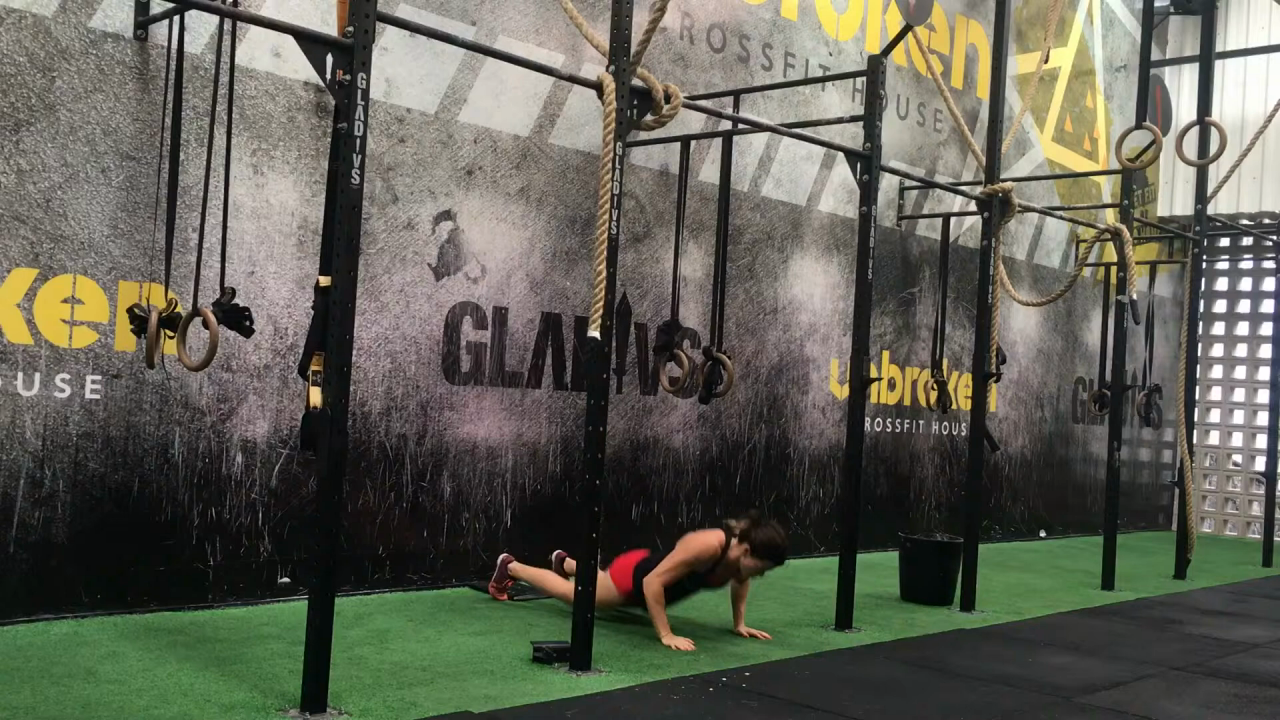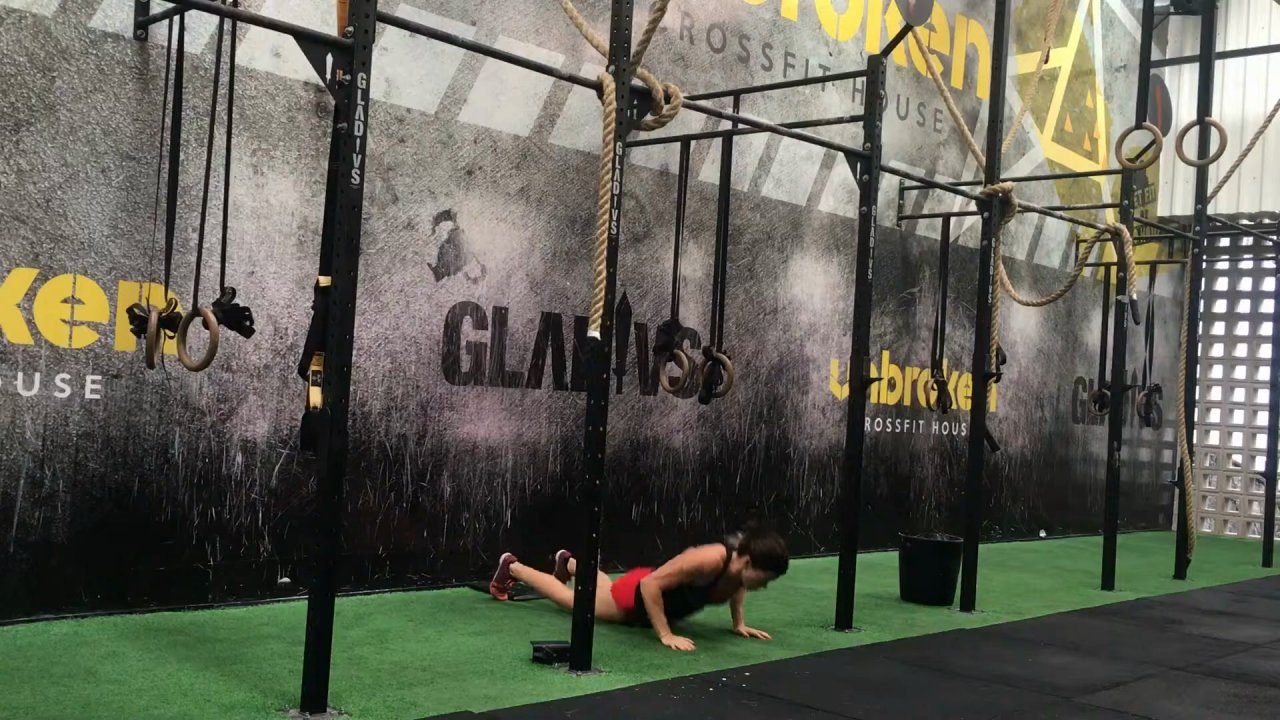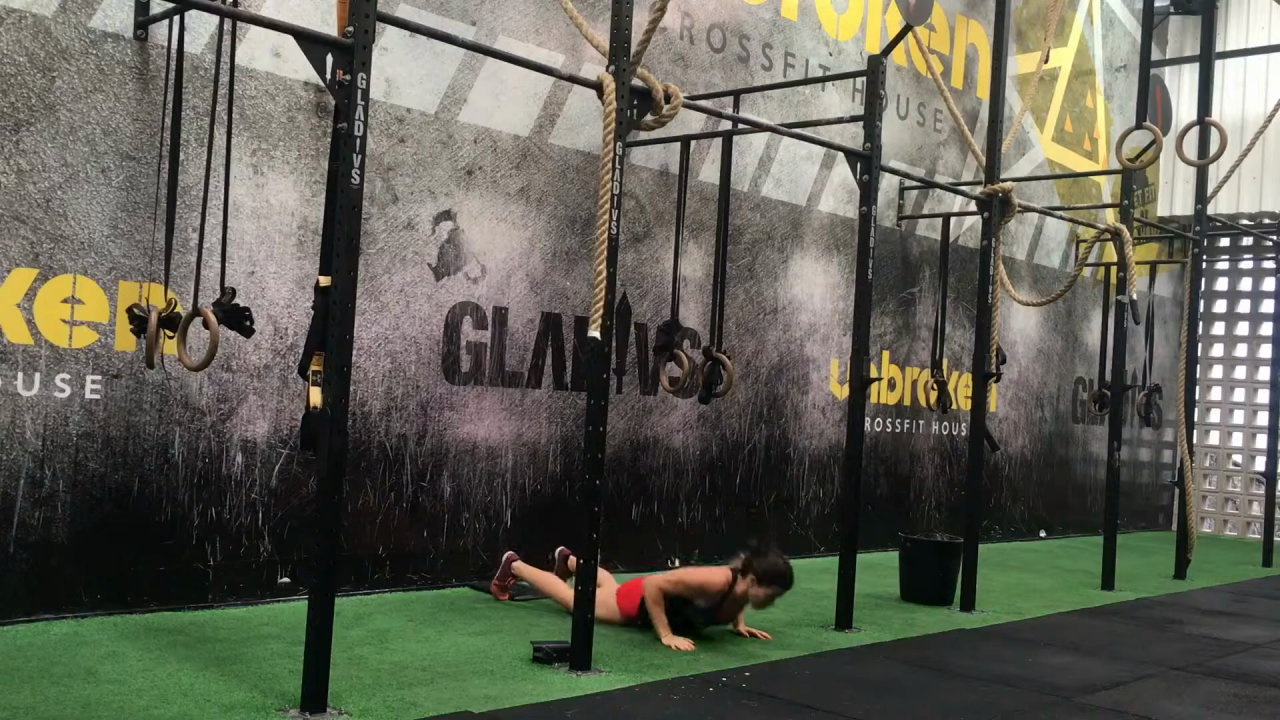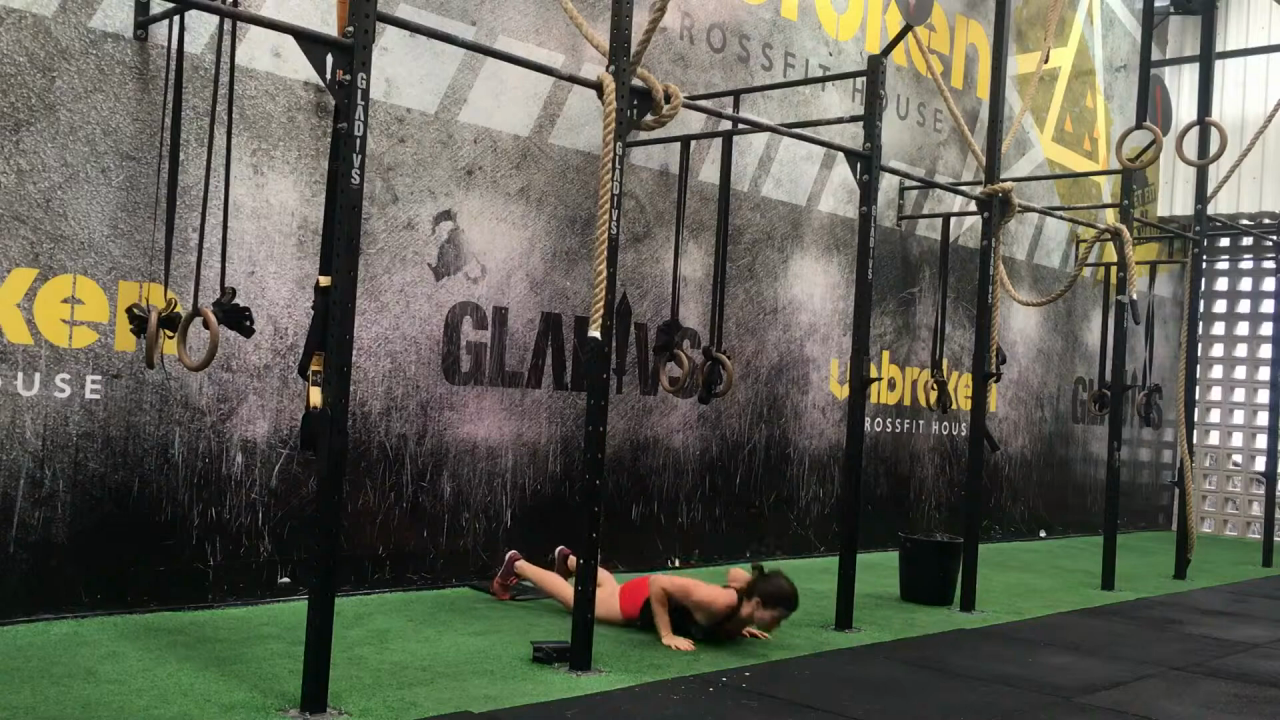
dt=0.1s
person 1, frame 1
left shoulder: (742, 552)
right shoulder: (708, 548)
left elbow: (739, 581)
right elbow: (653, 583)
left wrist: (739, 623)
right wrist: (666, 635)
left hip: (653, 576)
right hip: (633, 576)
left knee: (602, 582)
right knee: (569, 592)
left ankle: (564, 562)
right ankle: (510, 566)
person 1, frame 2
left shoulder: (742, 564)
right shoulder: (708, 561)
right elbow: (649, 585)
left wrist: (739, 624)
right wrist: (666, 636)
left hip: (658, 589)
right hip: (633, 599)
left knee: (606, 585)
right knee: (570, 599)
left ankle: (568, 563)
right ankle: (511, 567)
person 1, frame 3
left shoulder: (745, 580)
right shoulder: (714, 583)
right elbow: (650, 583)
left wrist: (738, 620)
right wrist: (666, 635)
left hip: (663, 595)
right hip: (638, 602)
left knee: (612, 586)
right knee: (572, 599)
left ankle: (567, 559)
right ankle: (514, 565)
person 1, frame 4
left shoulder: (749, 595)
right shoulder: (720, 602)
left elbow: (737, 575)
right elbow: (657, 582)
left wrist: (741, 625)
right wrist: (667, 635)
left hip: (666, 597)
right hip: (640, 603)
left knee: (613, 587)
right knee: (576, 599)
left ankle: (568, 559)
right ankle: (517, 564)
